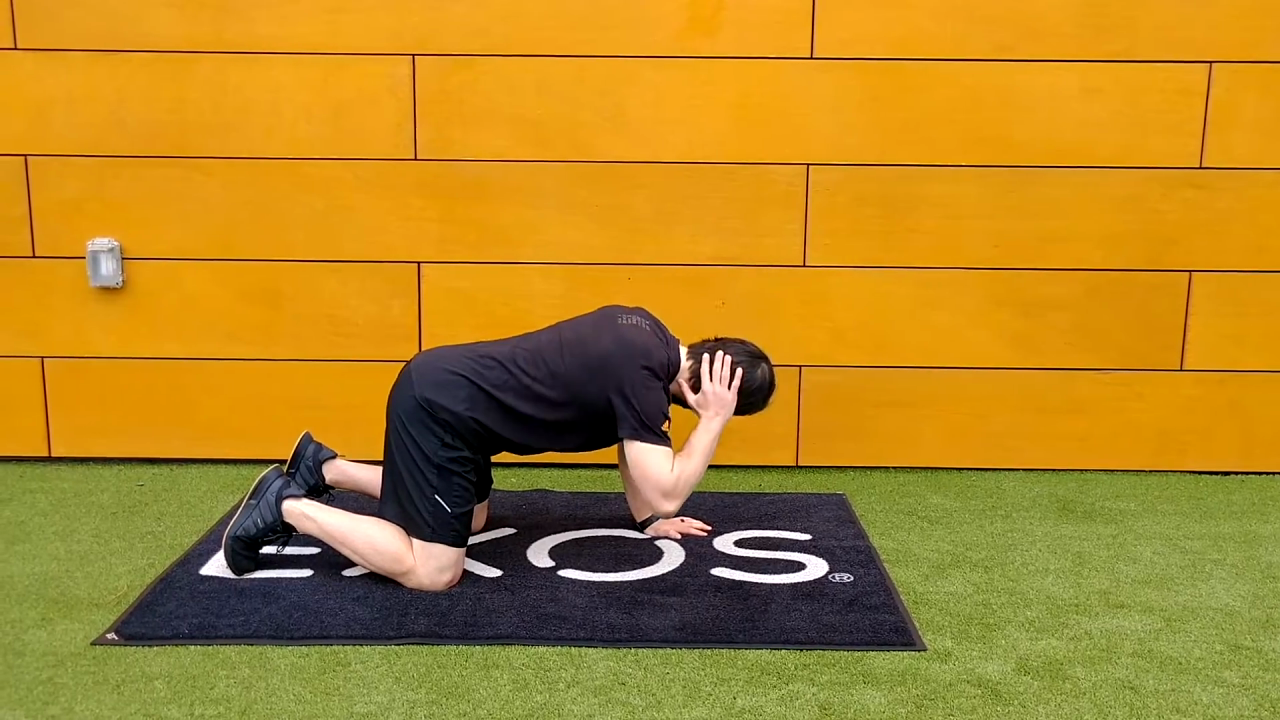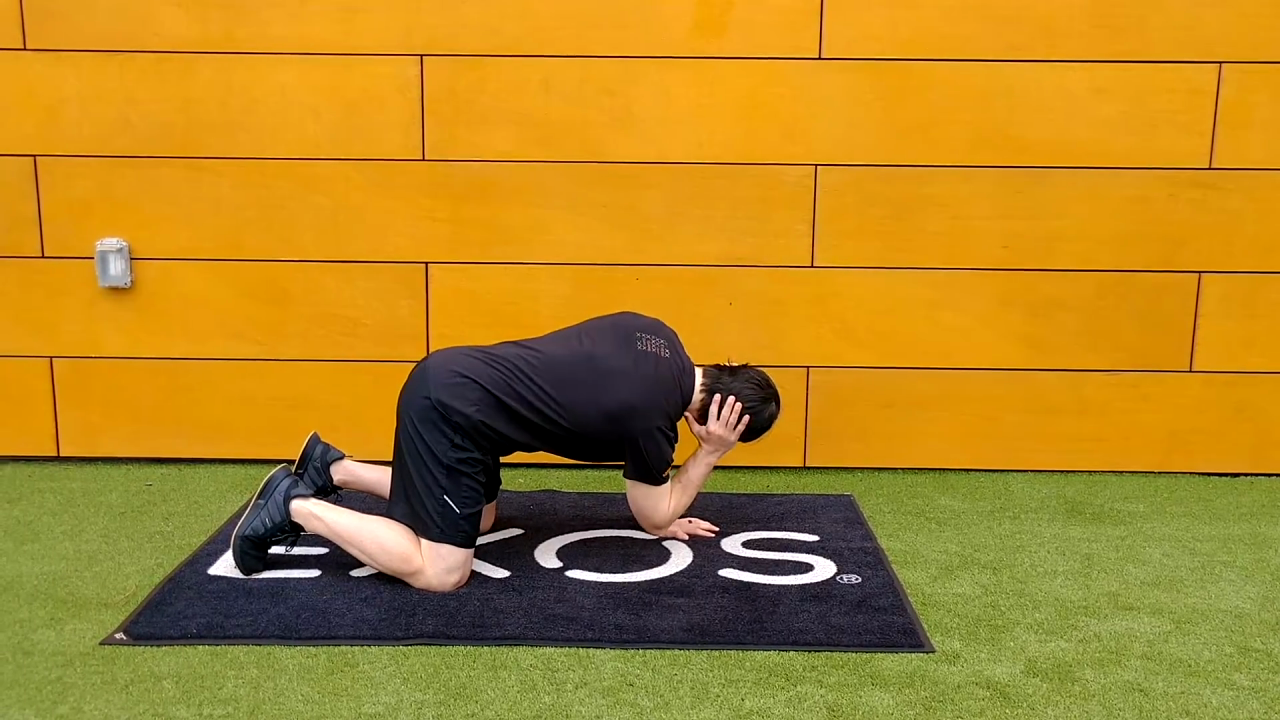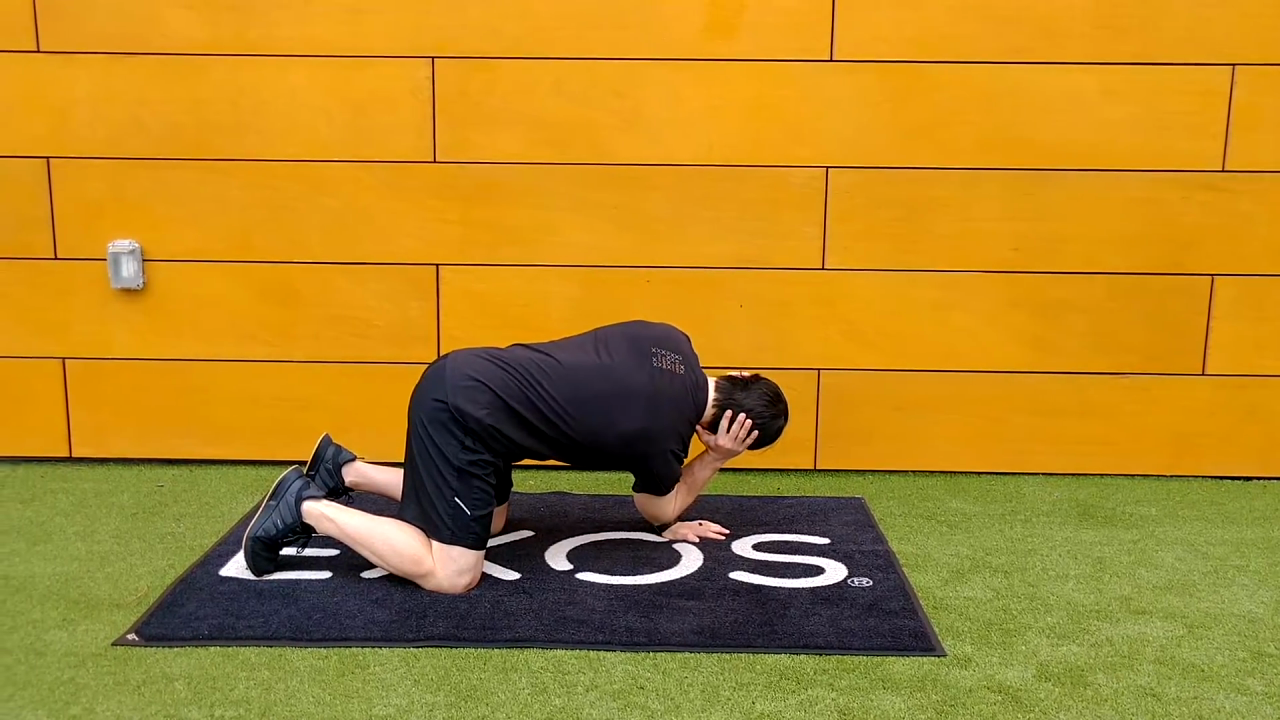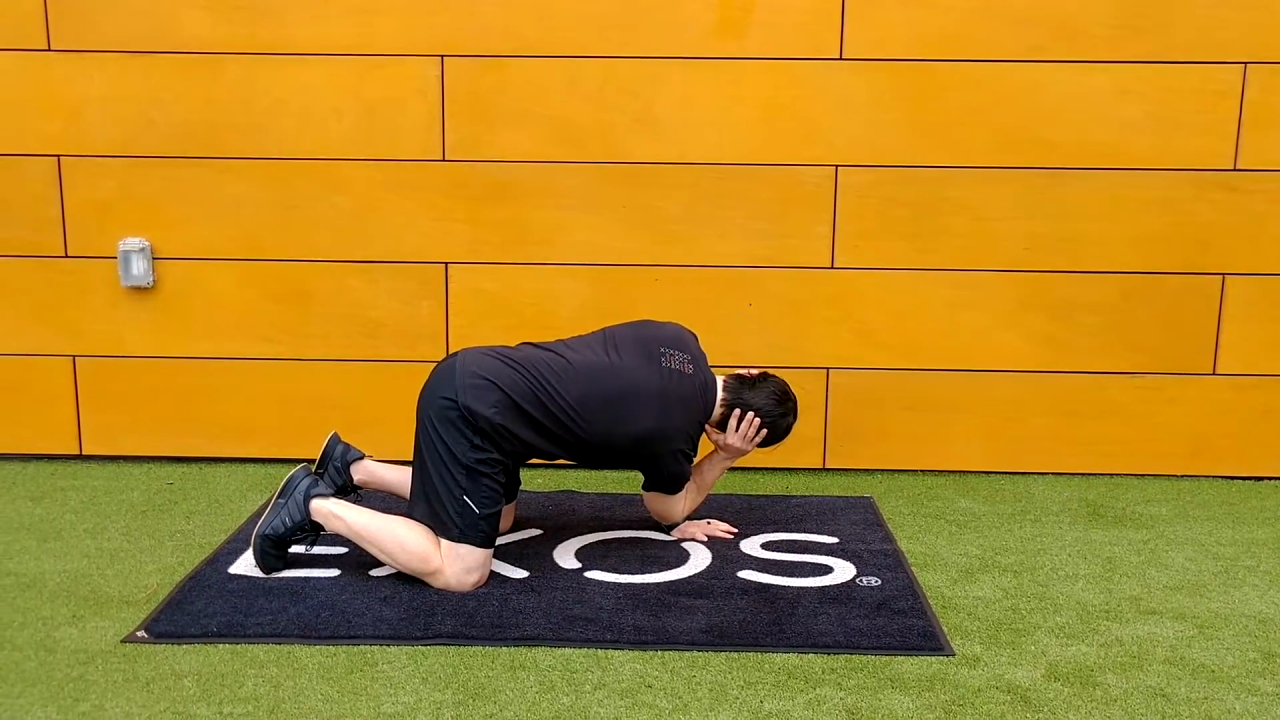
dt=0.5s
person 1, frame 1
left shoulder: (648, 334)
right shoulder: (642, 377)
left elbow: (633, 436)
right elbow: (665, 495)
left wrist: (646, 521)
right wrist: (712, 422)
left hip: (442, 385)
right hip: (438, 408)
left knee: (470, 519)
right knee: (433, 572)
left ankle: (322, 468)
right ankle: (286, 507)
person 1, frame 2
left shoulder: (660, 340)
right shoulder: (651, 415)
right elbow: (655, 518)
left wrist: (666, 517)
right wrist: (711, 454)
left hip: (450, 380)
right hip: (449, 411)
left knee: (478, 519)
right knee: (442, 571)
left ankle: (332, 468)
right ankle: (295, 504)
person 1, frame 3
left shoulder: (673, 345)
right shoulder: (663, 433)
right elbow: (659, 504)
left wrist: (670, 524)
right wrist: (716, 459)
left hip: (463, 379)
right hip: (462, 414)
left knee: (490, 519)
right knee: (452, 574)
left ankle: (343, 468)
right ankle: (307, 506)
person 1, frame 4
left shoulder: (680, 345)
right shoulder: (674, 430)
right elbow: (666, 507)
left wrist: (679, 523)
right wrist: (724, 459)
left hip: (472, 378)
right hip: (469, 412)
left knee: (497, 519)
right knee: (461, 572)
left ankle: (352, 467)
right ankle: (317, 505)
